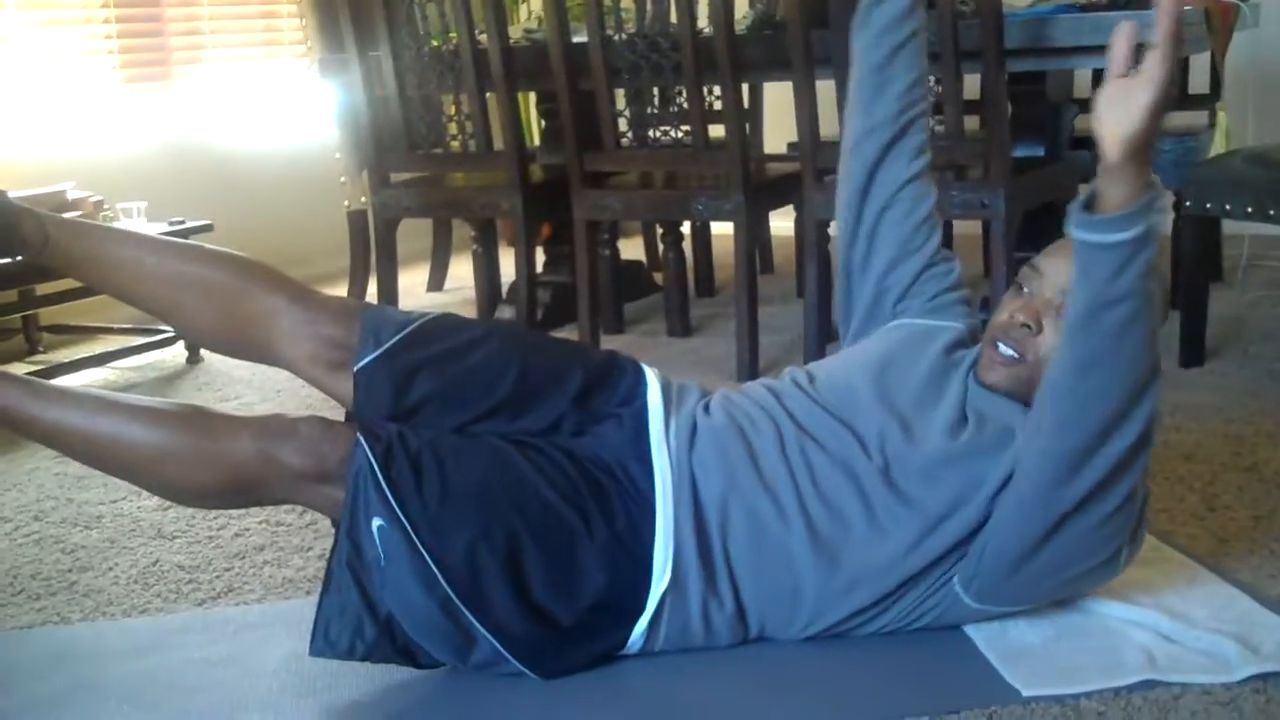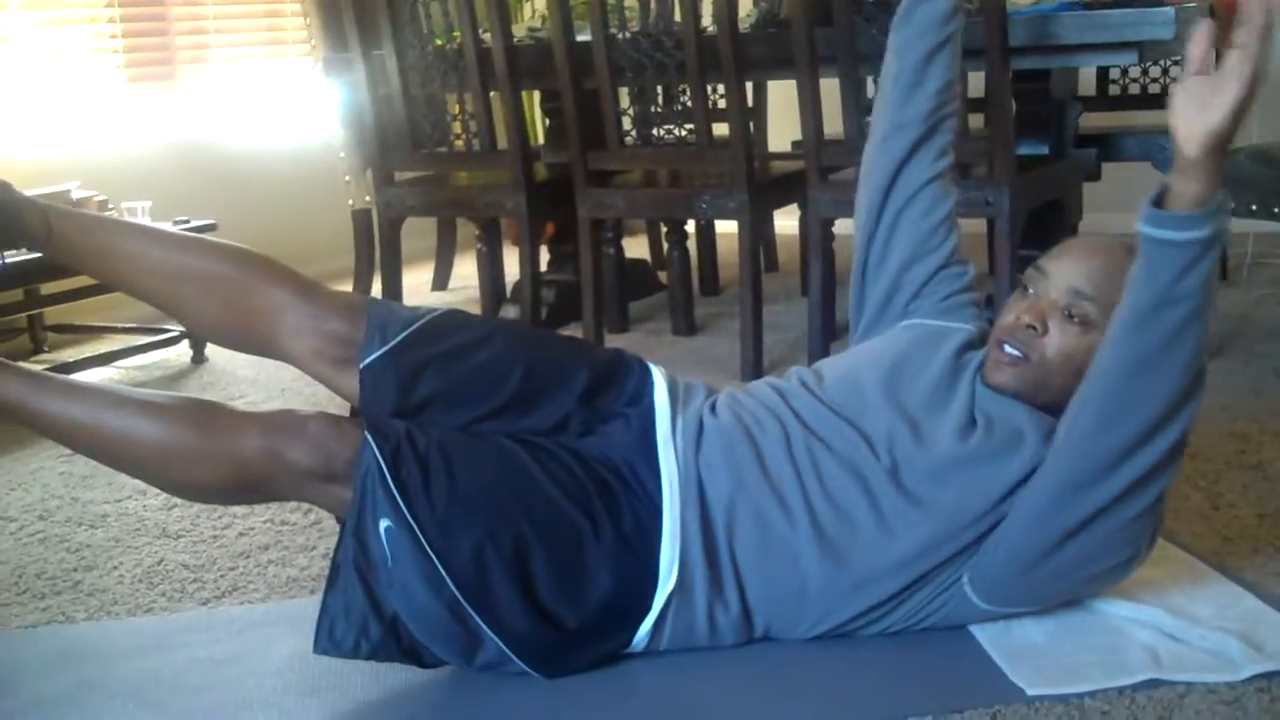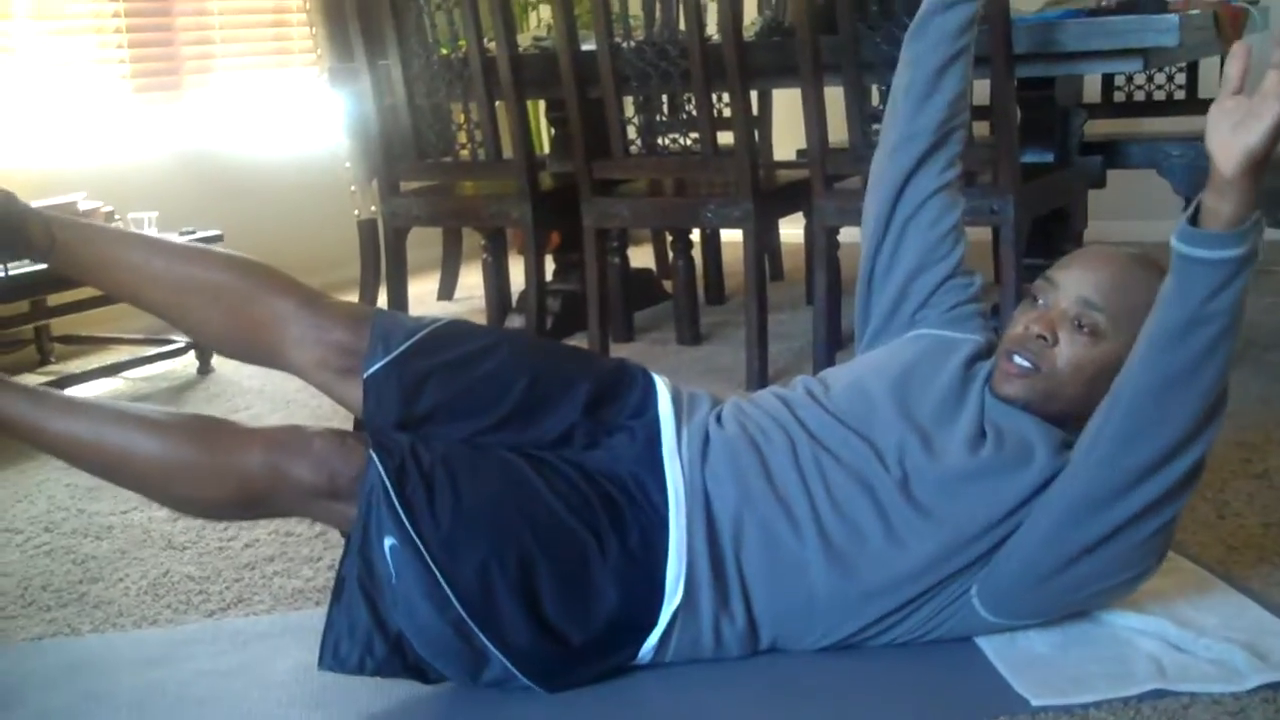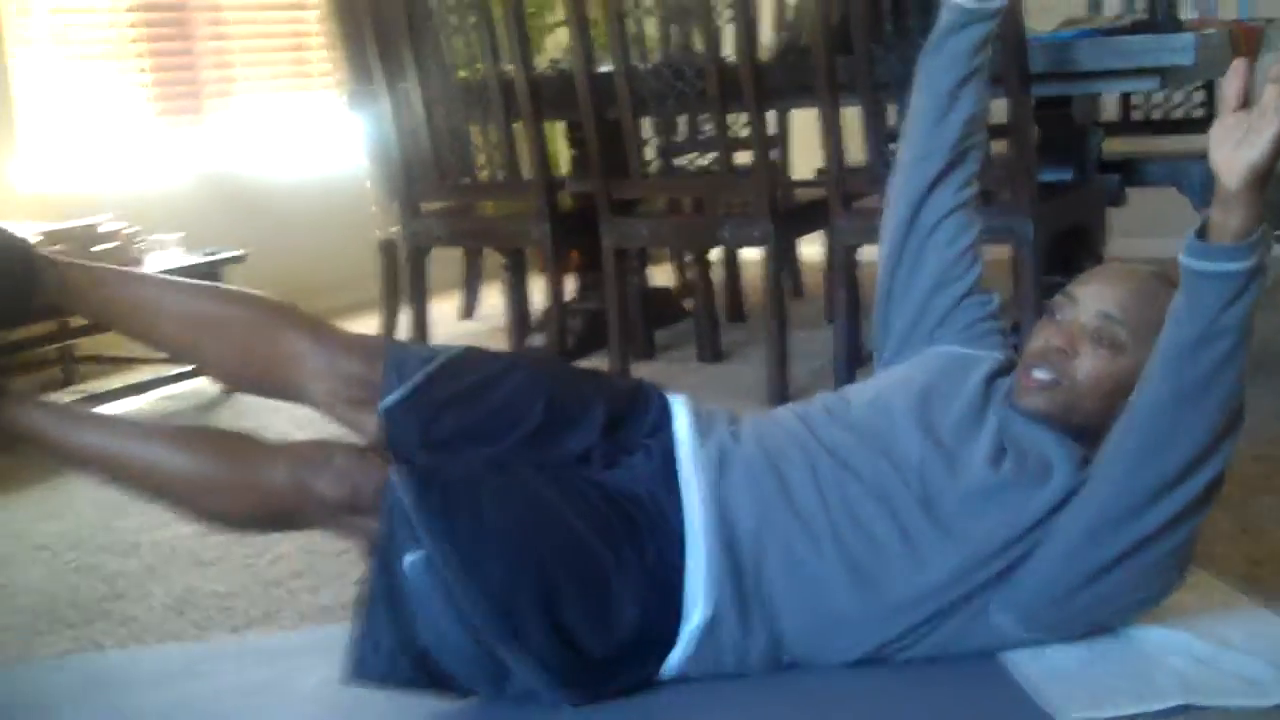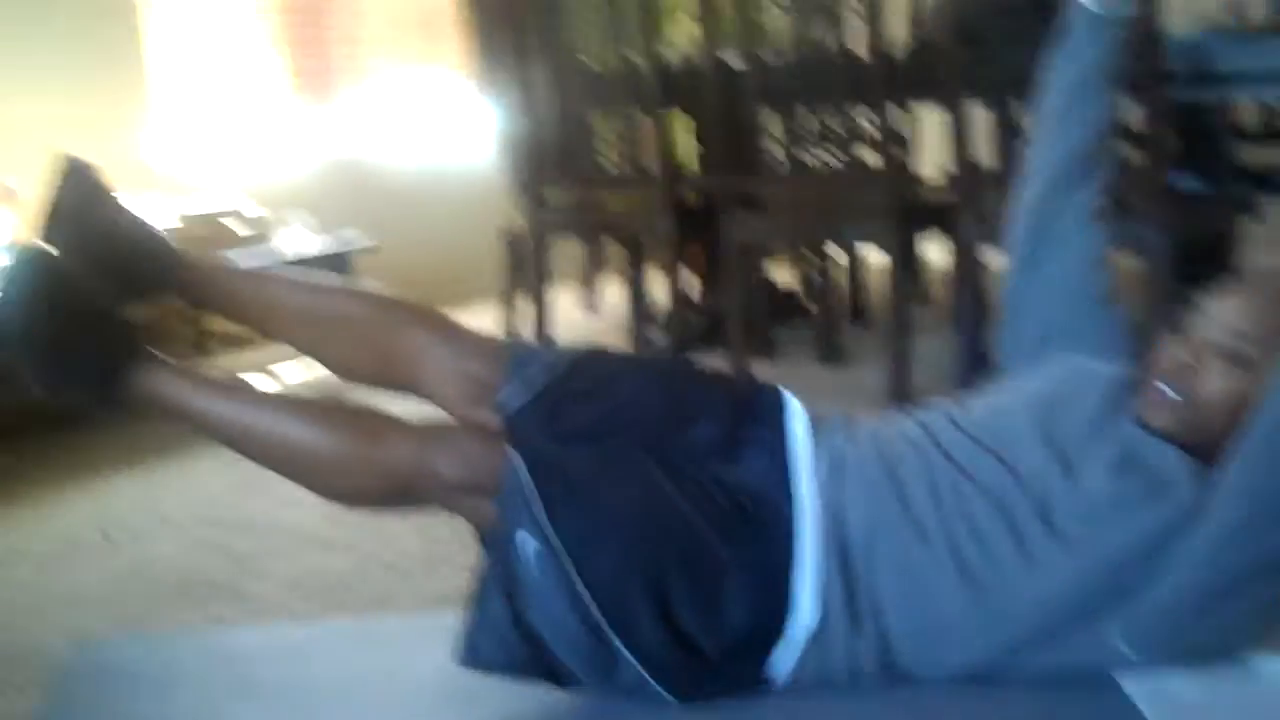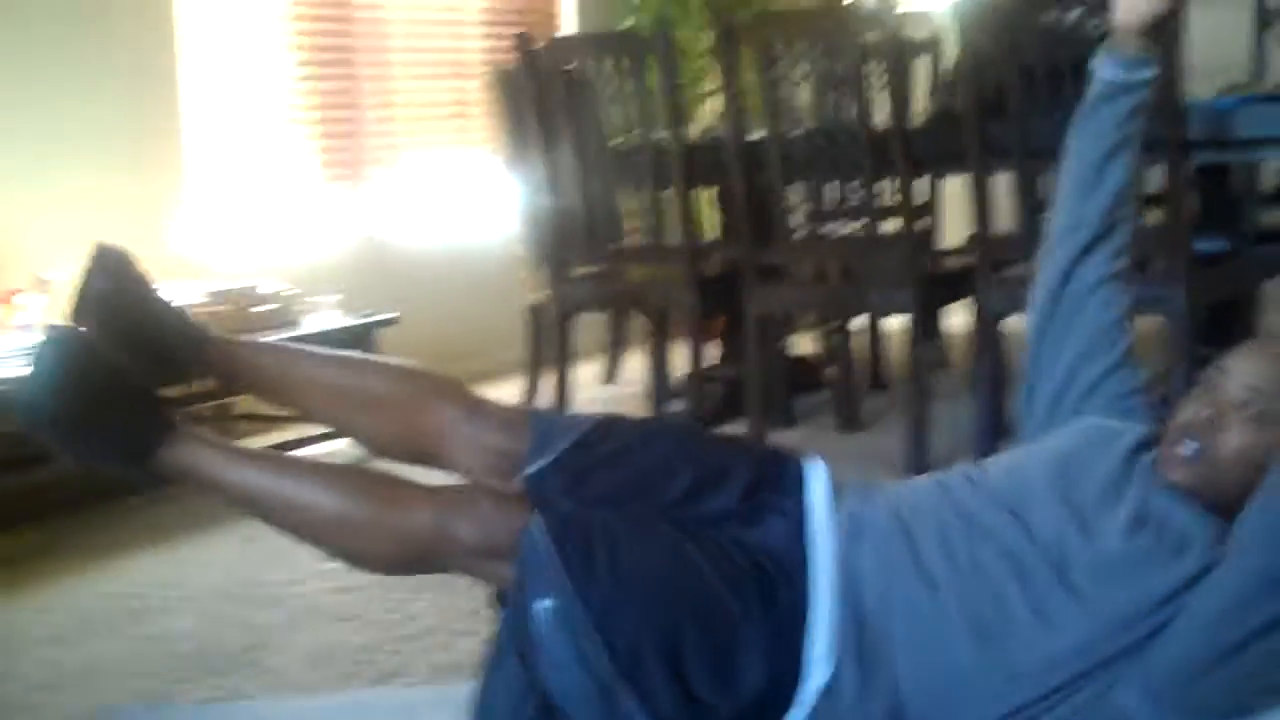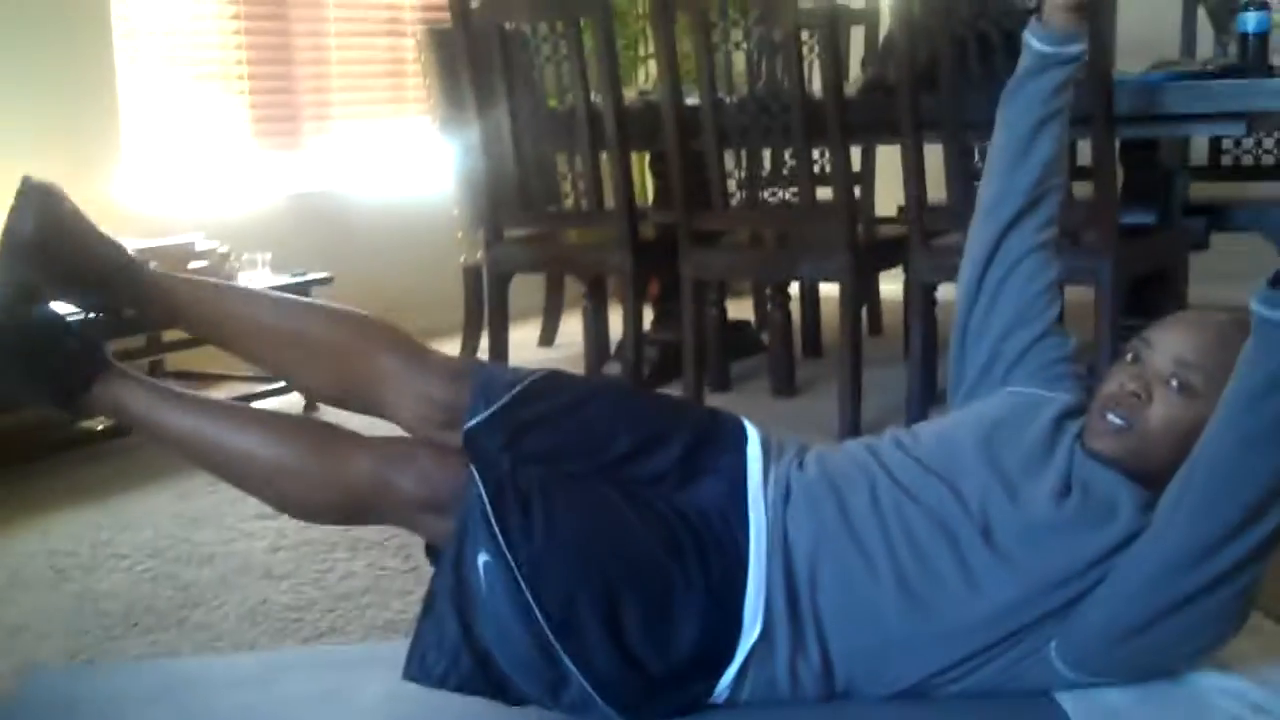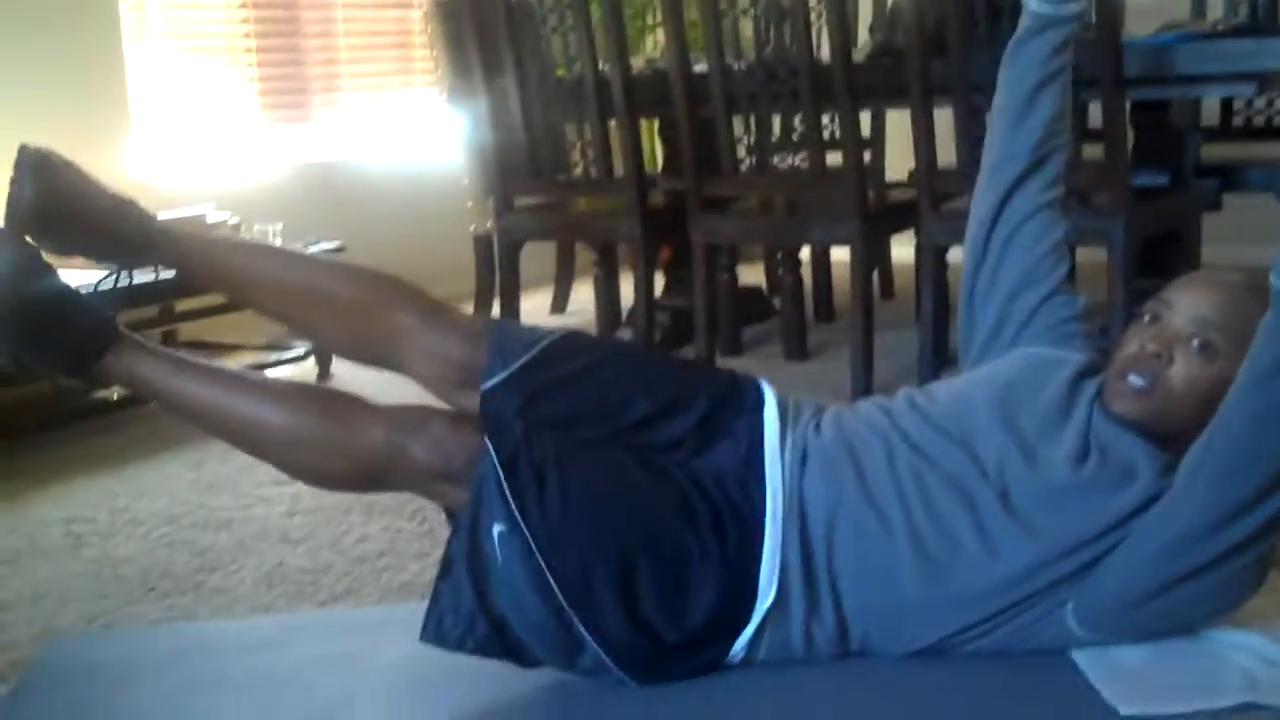
dt=0.2s
person 1, frame 1
left shoulder: (1059, 523)
right shoulder: (936, 331)
left elbow: (1096, 406)
right elbow: (882, 168)
left wrist: (1121, 185)
left hip: (631, 556)
right hip: (637, 418)
left knee: (287, 454)
right knee: (305, 327)
person 1, frame 2
left shoulder: (1066, 517)
right shoulder: (946, 328)
left elbow: (1143, 403)
right elbow: (906, 163)
left hip: (637, 558)
right hip: (646, 415)
left knee: (299, 453)
right knee: (313, 324)
person 1, frame 3
left shoulder: (1069, 522)
right shoulder: (950, 339)
left elbow: (1162, 419)
right elbow: (913, 178)
left hip: (641, 569)
right hip: (650, 425)
left knee: (305, 469)
right knee: (313, 330)
person 1, frame 4
left shoulder: (1086, 541)
right shoulder: (973, 354)
left elbow: (1175, 433)
right elbow: (928, 197)
left hip: (660, 585)
right hip: (660, 442)
left knee: (328, 480)
right knee: (330, 368)
person 1, frame 5
right shoulder: (1088, 368)
right elbow: (1052, 207)
left hip: (775, 592)
right hip: (783, 446)
left knee: (461, 463)
right knee: (450, 360)
left ankle: (122, 372)
right ankle: (154, 262)
person 1, frame 6
right shoulder: (1113, 433)
right elbow: (1081, 261)
right hip: (791, 506)
left knee: (471, 523)
right knee: (465, 428)
left ankle: (154, 437)
right ankle: (185, 340)
person 1, frame 7
left shoulder: (1150, 586)
right shoulder: (1047, 401)
right elbow: (1010, 238)
left hip: (721, 607)
right hip: (740, 473)
left knee: (406, 479)
right knee: (412, 382)
right ankle: (120, 276)
person 1, frame 8
left shoulder: (1167, 542)
right shoulder: (1054, 358)
right elbow: (1015, 198)
left hip: (736, 569)
right hip: (752, 432)
left knee: (419, 446)
right knee: (432, 341)
left ankle: (108, 352)
right ankle: (125, 228)
